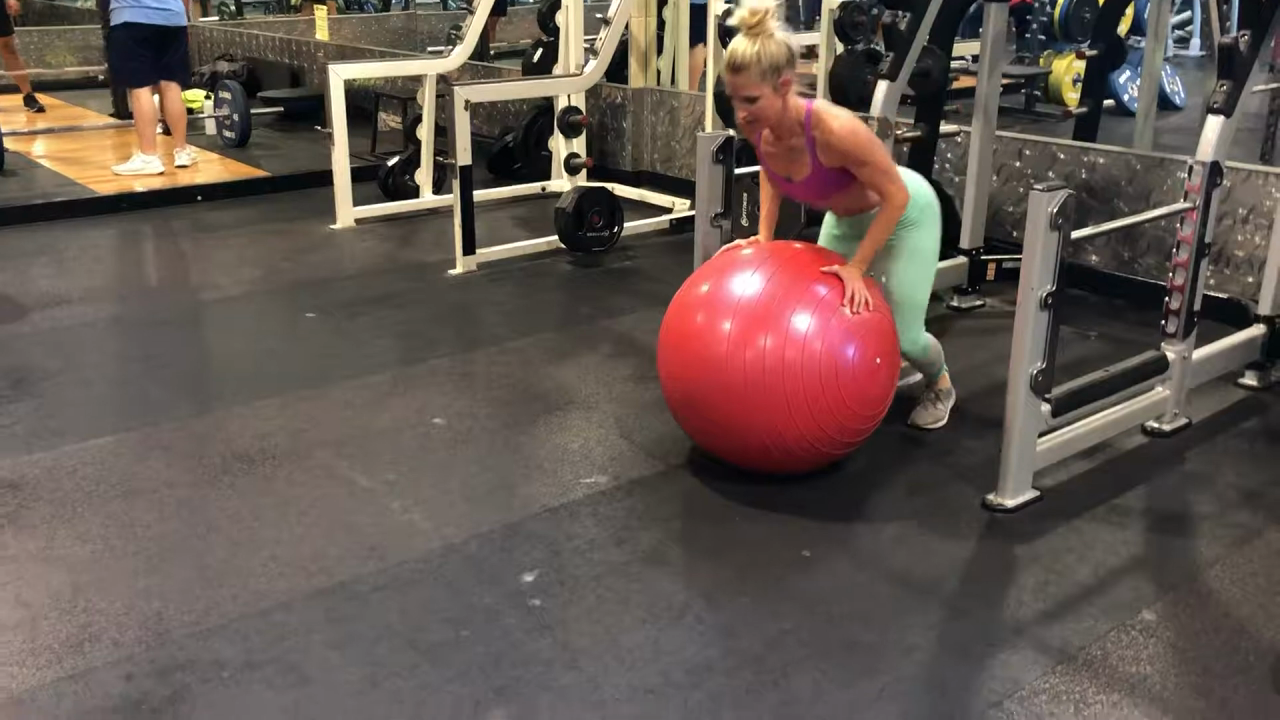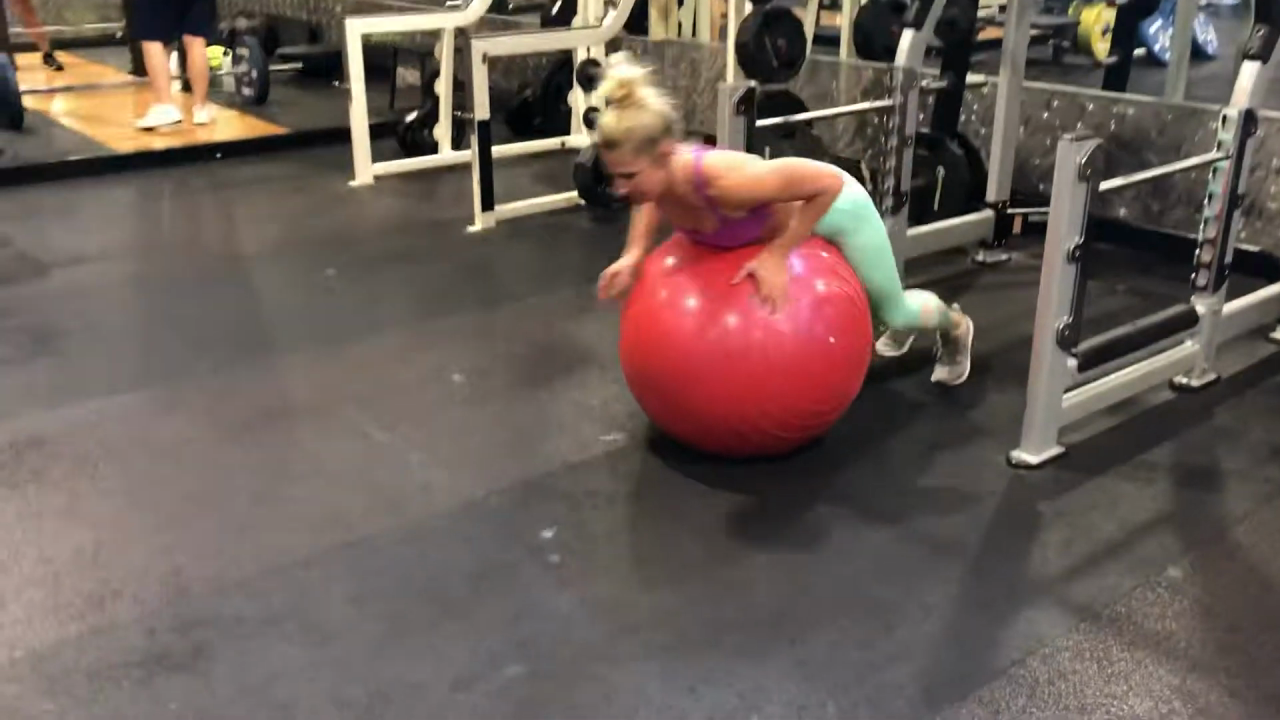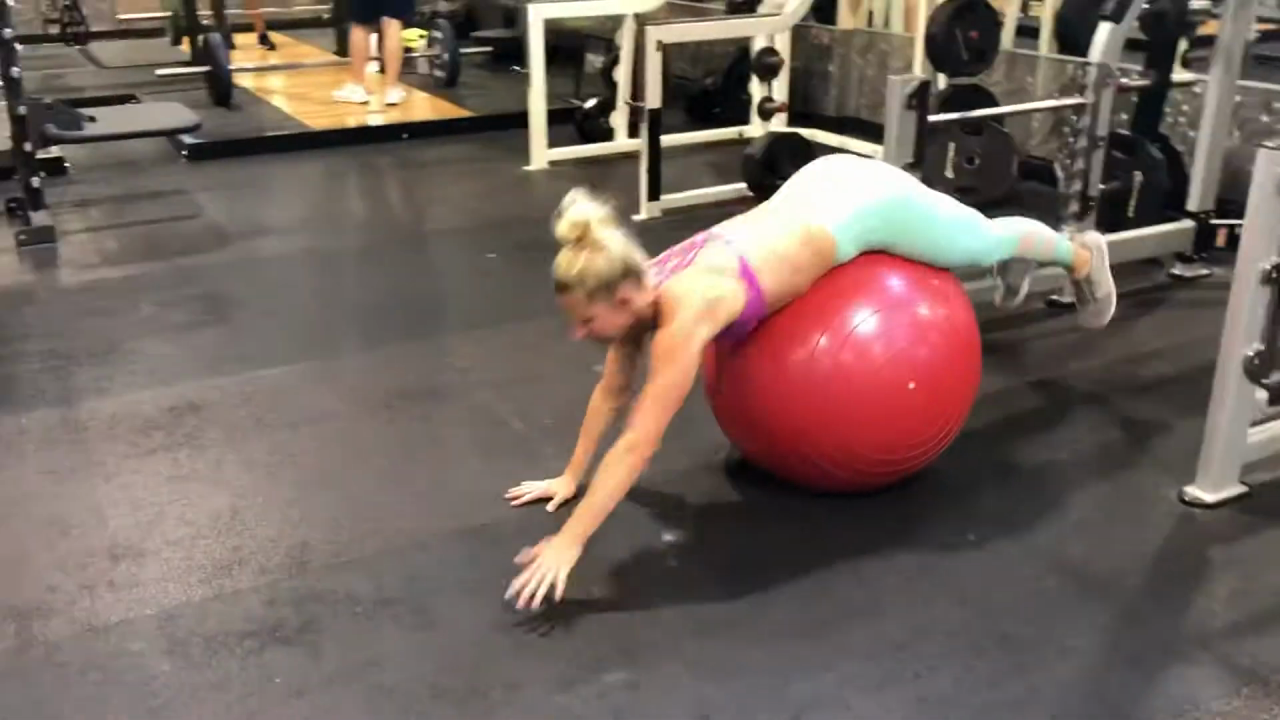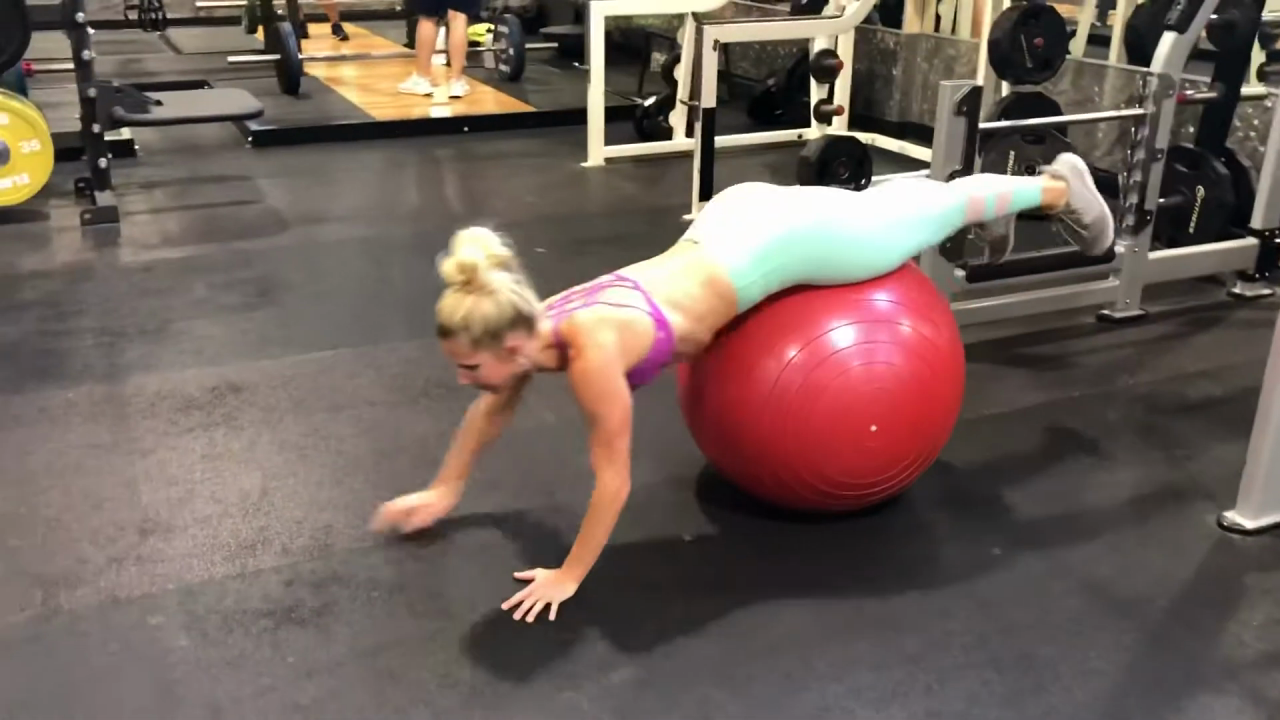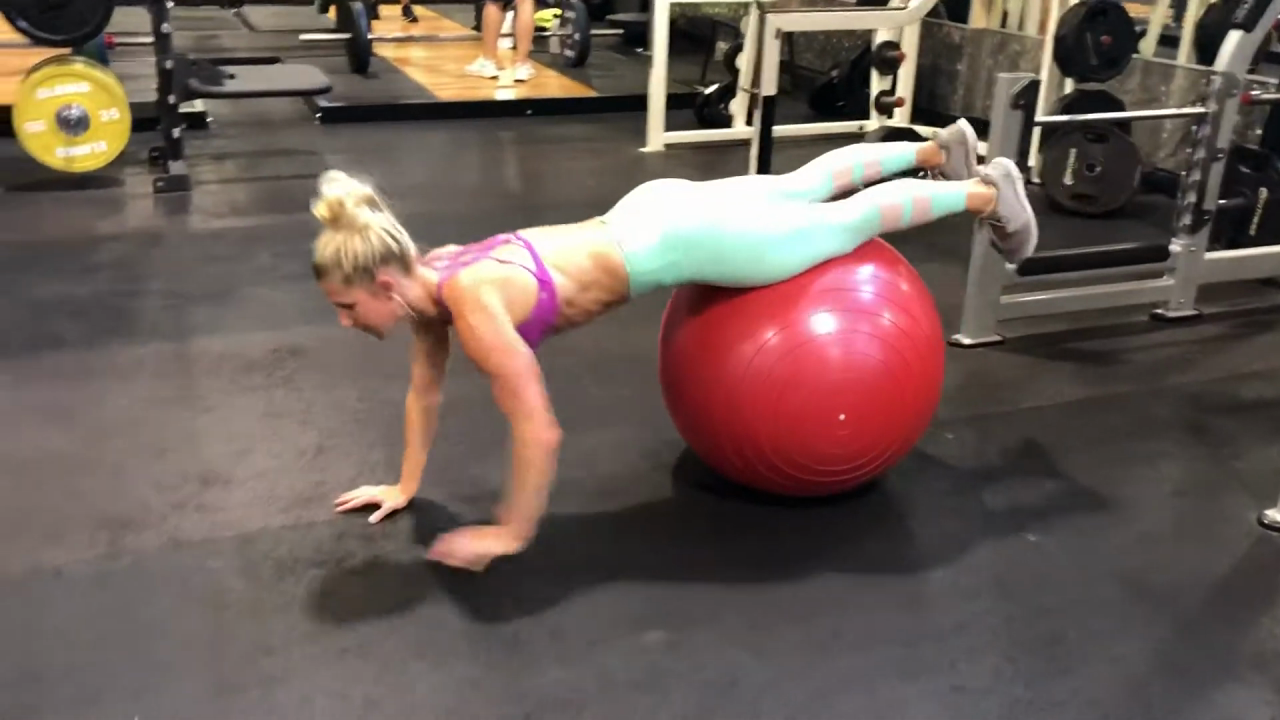
dt=0.4s
person 1, frame 1
left shoulder: (831, 128)
right shoulder: (754, 122)
left elbow: (896, 194)
left wrist: (857, 268)
right wrist: (763, 236)
left hip: (907, 209)
right hip: (847, 216)
left knee: (902, 335)
left ankle: (940, 384)
person 1, frame 2
left shoulder: (725, 180)
right shoulder: (652, 171)
left elbow: (829, 183)
right elbow: (651, 201)
left wrist: (775, 254)
right wrist: (634, 252)
left hip: (835, 208)
right hip: (785, 215)
left knee: (894, 310)
left ankle: (953, 326)
right ankle: (906, 325)
person 1, frame 3
left shoulder: (683, 311)
right shoulder: (636, 287)
left elbow: (638, 441)
right elbow: (612, 385)
left wrist: (566, 545)
right wrist: (571, 476)
left hip: (868, 205)
right hip: (824, 184)
left knee: (983, 245)
left ankle: (1081, 256)
right ankle: (1011, 264)
person 1, frame 4
left shoulder: (588, 351)
right shoulder: (531, 329)
left elbow: (613, 479)
right elbow: (487, 413)
left wrist: (573, 574)
right wrist: (443, 492)
left hip: (775, 243)
right hip: (740, 218)
left knee: (926, 219)
right knee: (868, 201)
left ankle: (1058, 188)
right ankle: (954, 184)
person 1, frame 5
left shoulder: (472, 307)
right shoulder: (427, 281)
left elbow: (540, 434)
right elbow: (425, 389)
left wrist: (513, 531)
right wrist: (406, 486)
left hip: (675, 241)
right hip: (650, 212)
left knee: (845, 225)
right knee: (799, 187)
left ankle: (986, 192)
right ankle: (936, 151)
